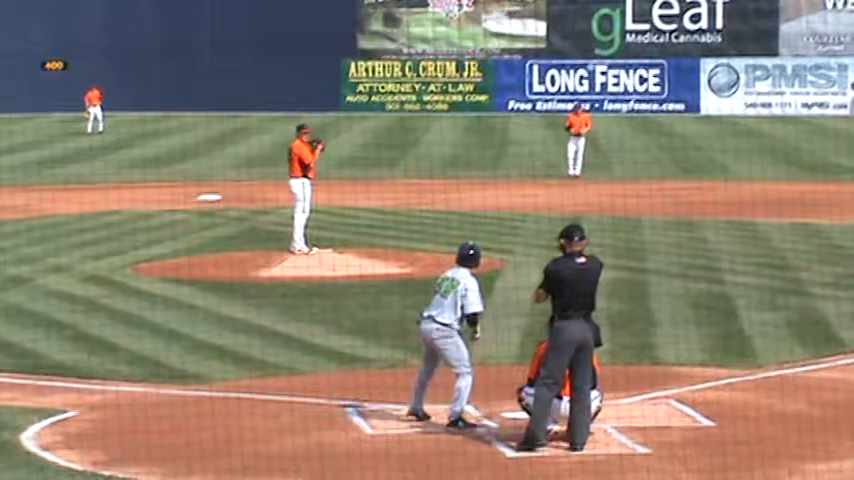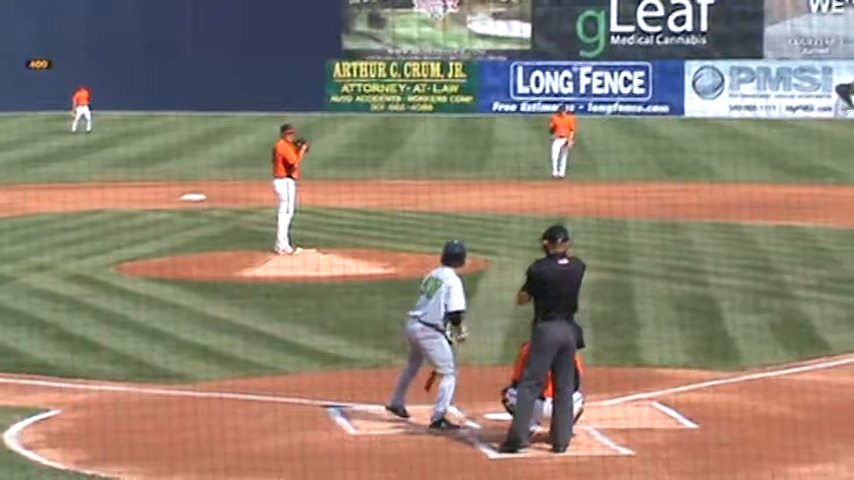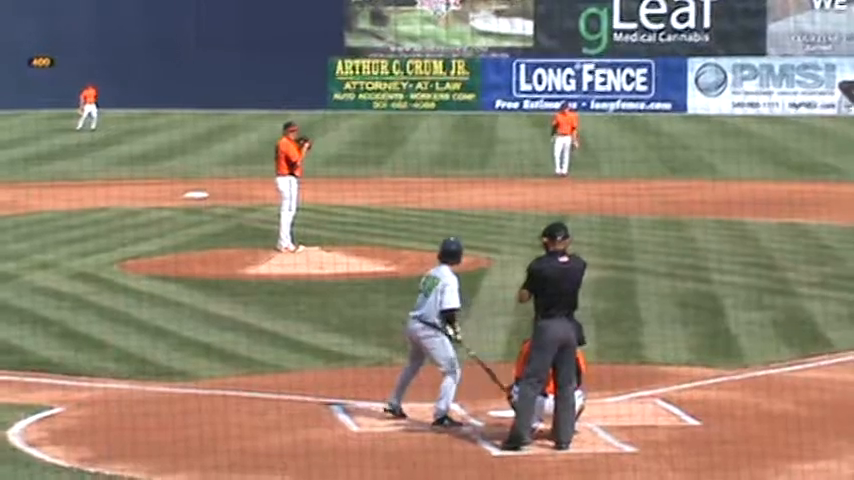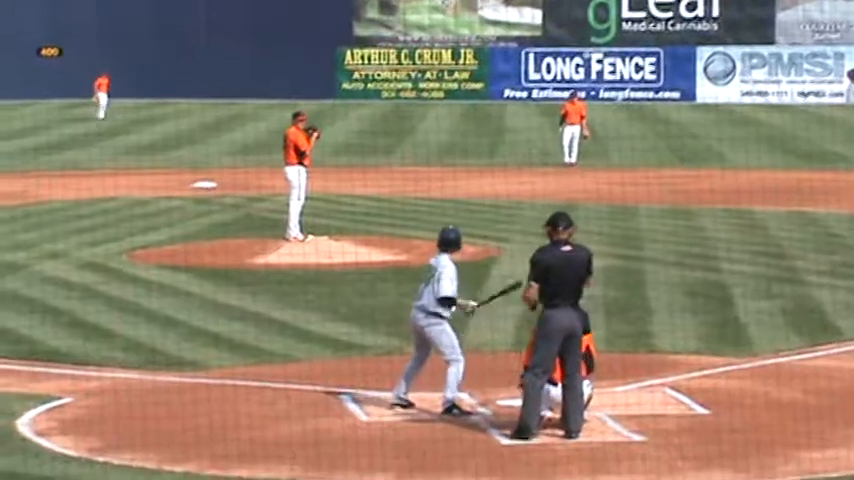
dt=0.2s
person 1, frame 1
left shoulder: (557, 266)
right shoulder: (595, 265)
left elbow: (539, 297)
left hip: (564, 328)
right hip: (587, 328)
left knee: (547, 383)
right knee: (582, 385)
left ankle: (535, 435)
right ankle: (579, 439)
person 1, frame 2
left shoulder: (540, 268)
right shoulder: (578, 266)
left elbow: (522, 299)
left hip: (546, 330)
right hip: (569, 330)
left knee: (530, 384)
right knee: (565, 387)
left ankle: (518, 437)
right ankle: (561, 440)
person 1, frame 3
left shoulder: (539, 266)
right shoulder: (579, 265)
left elbow: (522, 298)
left hip: (547, 327)
right hip: (569, 327)
left knee: (531, 382)
right knee: (566, 384)
left ankle: (520, 434)
right ankle: (564, 437)
person 1, frame 4
left shoulder: (543, 255)
right shoulder: (584, 254)
left elbow: (530, 293)
left wrist: (532, 302)
left hip: (551, 317)
right hip: (575, 316)
left knee: (537, 372)
right knee: (573, 374)
left ankle: (528, 426)
right ankle: (573, 426)
person 2, frame 1
left shoulder: (446, 275)
right shoulder: (469, 281)
left elbow: (443, 302)
right elbow: (472, 314)
right wrist: (476, 329)
left hip: (427, 325)
right hip: (444, 331)
left knee: (427, 367)
right knee: (465, 372)
left ankle: (416, 408)
right ankle: (455, 417)
person 2, frame 2
left shoulder: (432, 274)
right shoulder: (453, 280)
right elbow: (454, 312)
left wrist: (445, 328)
right wrist: (460, 329)
left hip: (413, 325)
right hip: (428, 331)
left knee: (412, 366)
right knee: (449, 373)
left ankle: (396, 403)
right ankle: (438, 419)
person 2, frame 3
left shoulder: (431, 273)
right shoulder: (450, 278)
right elbow: (448, 311)
left wrist: (446, 326)
right wrist: (456, 330)
left hip: (414, 325)
right hip: (430, 330)
left knee: (413, 365)
right knee: (452, 371)
left ankle: (394, 404)
right ankle: (441, 416)
person 2, frame 4
left shoulder: (434, 261)
right shoulder: (447, 266)
right elbow: (445, 298)
left wrist: (458, 303)
right wrist: (464, 304)
left hip: (418, 314)
right hip: (433, 319)
left knee: (419, 357)
right knee: (456, 359)
left ankle: (400, 396)
right ankle: (449, 404)
person 3, frame 1
left shoulder: (300, 145)
right shoulder: (300, 146)
left elbow: (307, 161)
right elbow: (310, 165)
left wrist: (314, 150)
right wrist: (318, 150)
left hip: (301, 181)
right hip: (301, 182)
left knee: (303, 213)
right knee: (301, 213)
left ankle: (299, 244)
right ankle: (298, 246)
person 3, frame 2
left shoulder: (284, 145)
right shoulder: (284, 146)
left elbow: (291, 162)
right elbow: (294, 165)
left wrist: (298, 150)
right wrist: (302, 151)
left hip: (285, 182)
right hip: (285, 182)
left knee: (287, 213)
right knee: (285, 213)
left ankle: (283, 244)
right ankle: (282, 246)
person 3, frame 3
left shoulder: (286, 143)
right shoulder: (287, 143)
left elbow: (294, 159)
right elbow: (297, 163)
left wrist: (301, 148)
right wrist: (304, 148)
left hip: (287, 179)
right hip: (288, 180)
left knee: (289, 211)
right knee: (287, 211)
left ankle: (285, 242)
right ankle: (284, 244)
person 3, frame 4
left shoulder: (295, 132)
right shoulder: (296, 133)
left elbow: (302, 149)
right elbow: (306, 152)
left wrist: (310, 137)
right wrist: (313, 138)
left hip: (296, 169)
right hip: (297, 169)
left knee: (298, 200)
right knee: (296, 201)
left ankle: (294, 231)
right ankle: (293, 233)
person 4, frame 1
left shoulder: (544, 347)
left elbow: (532, 381)
right elbow: (593, 384)
left hip: (554, 404)
left knee: (523, 392)
right knee: (597, 393)
left ankle: (550, 426)
person 4, frame 2
left shoulder: (528, 348)
left elbow: (516, 382)
right elbow: (576, 385)
left hip: (536, 406)
left knee: (507, 393)
right knee: (579, 395)
left ankle: (532, 427)
person 4, frame 3
left shoulder: (530, 345)
left elbow: (519, 379)
right elbow: (578, 382)
left hip: (539, 402)
left knee: (513, 390)
right knee: (579, 392)
left ankle: (535, 424)
person 4, frame 4
right shoulder: (584, 332)
left elbow: (528, 366)
right elbow: (590, 368)
left hip: (549, 390)
right knee: (587, 382)
left ankle: (544, 412)
